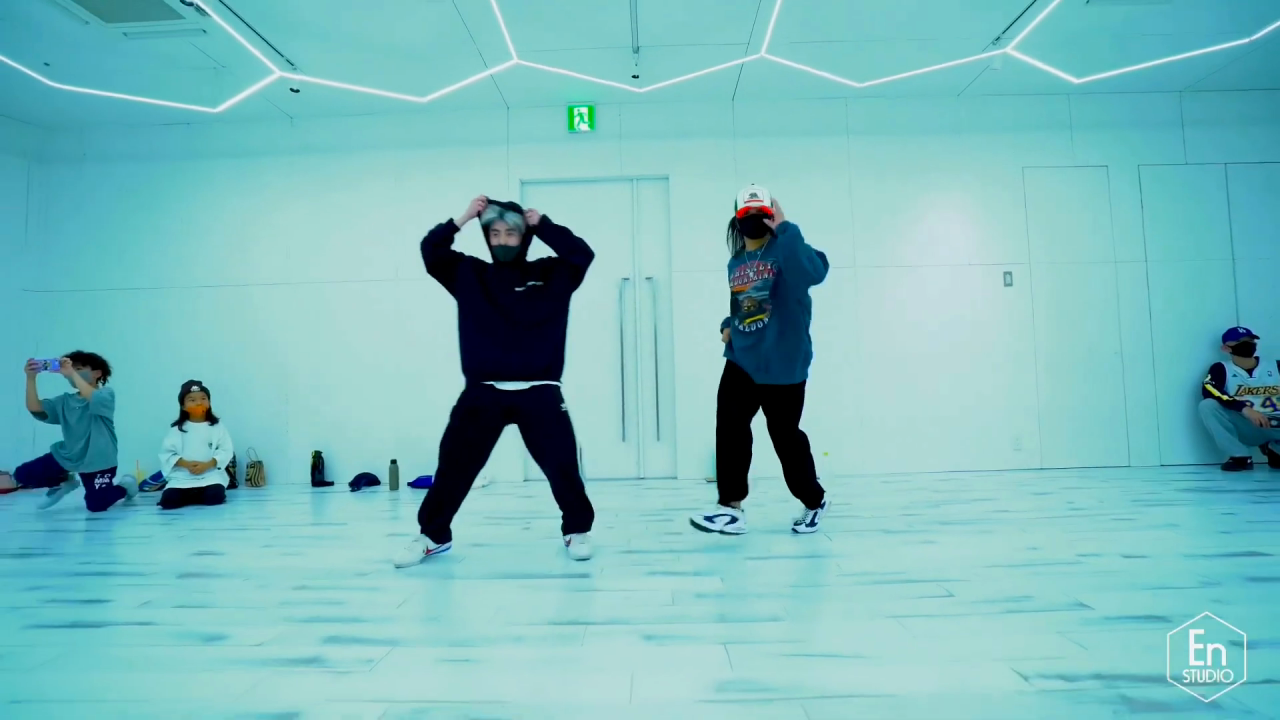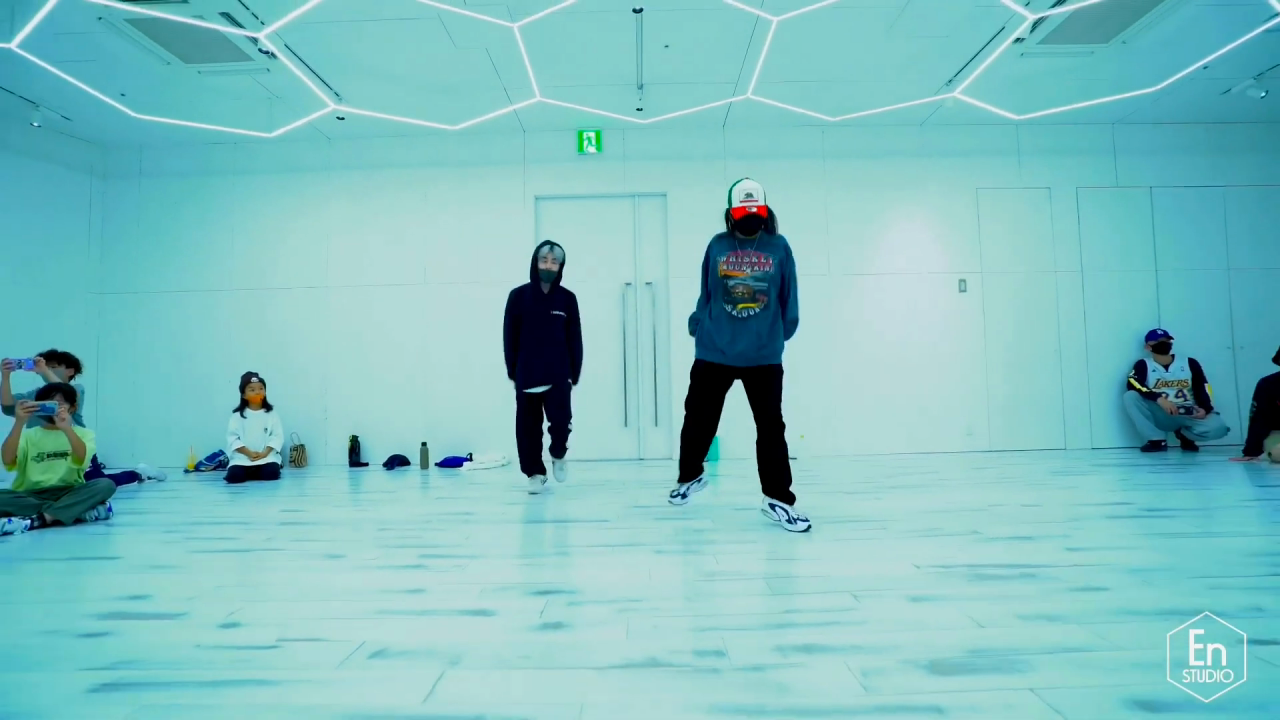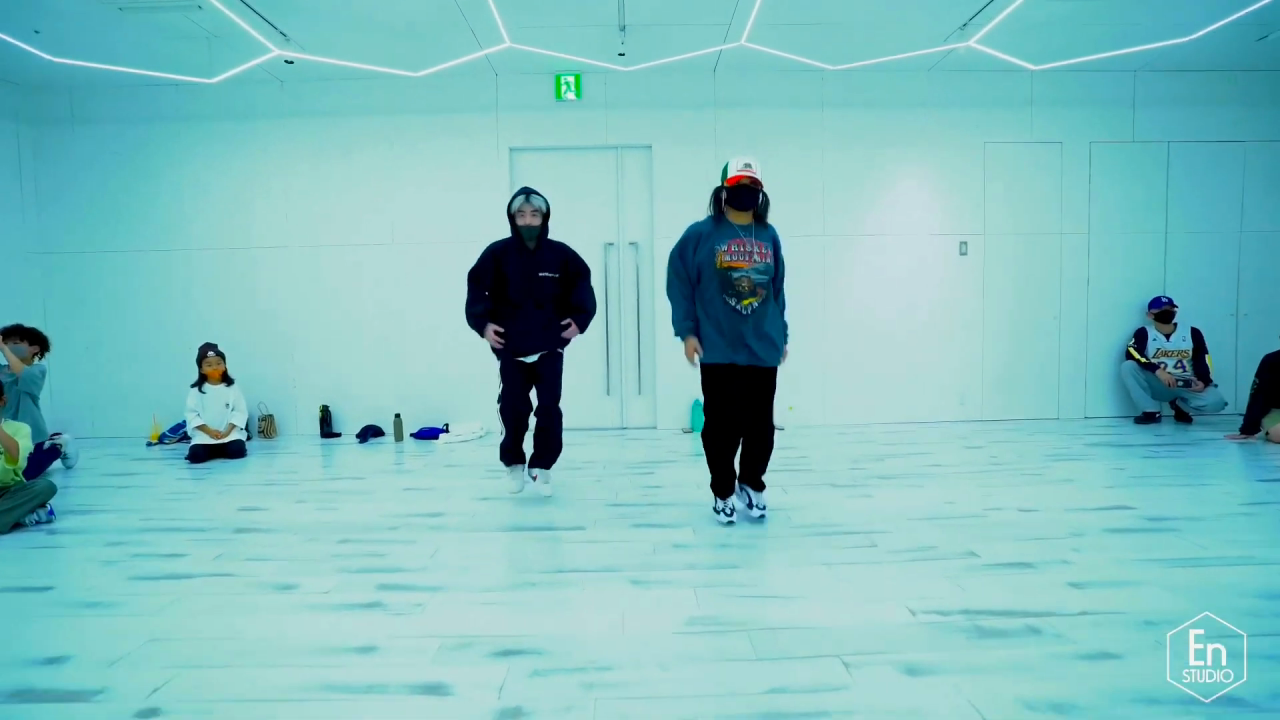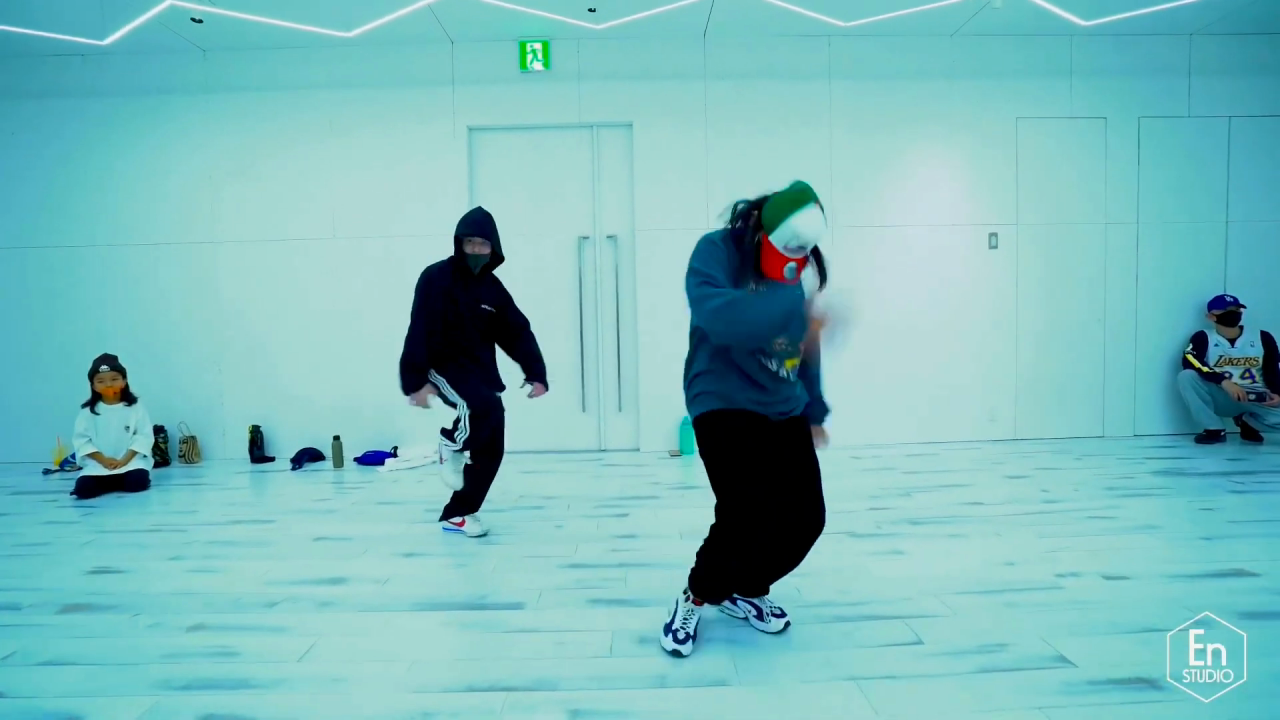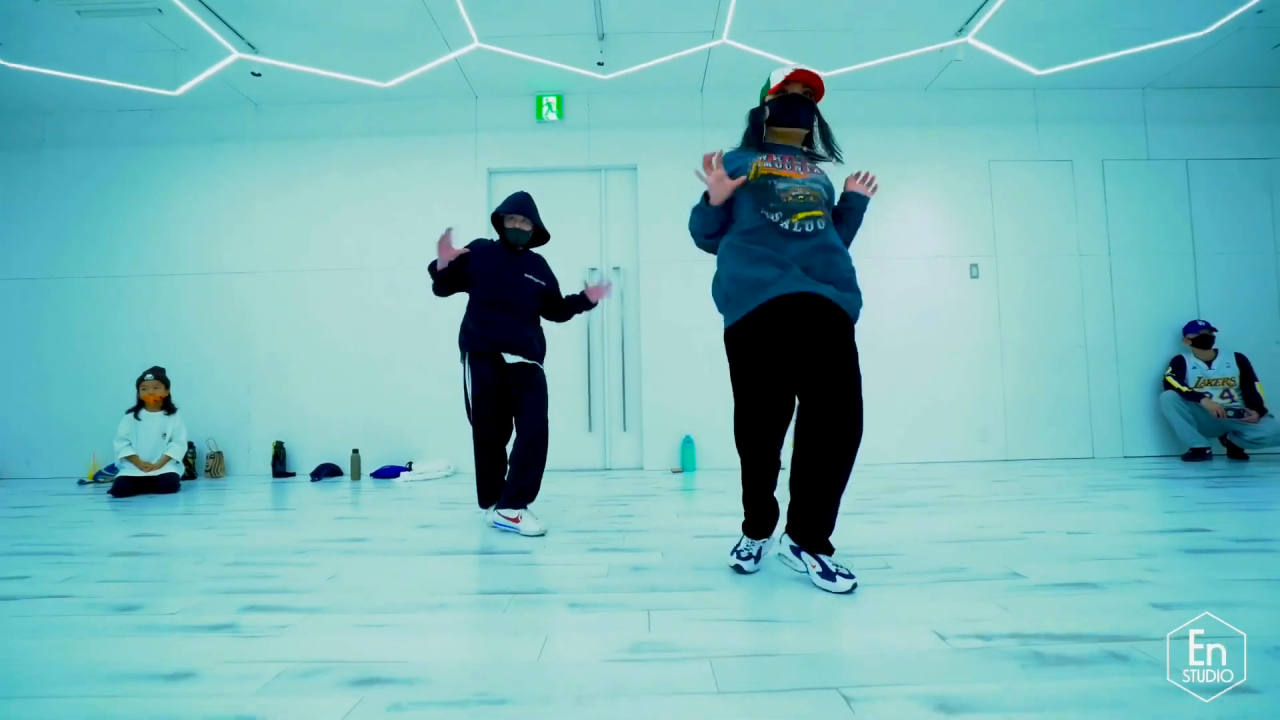
dt=1s
person 1, frame 1
left shoulder: (785, 248)
right shoulder: (735, 262)
left elbow: (814, 270)
left wrist: (785, 229)
right wrist: (730, 326)
left hip: (781, 364)
right hip: (741, 360)
left knee: (786, 435)
right knee: (731, 427)
left ankle: (813, 501)
right ankle: (731, 506)
person 1, frame 2
left shoulder: (778, 247)
right shoulder: (718, 245)
left elbow: (787, 295)
left wrist: (781, 333)
right wrist: (699, 327)
left hip: (762, 355)
right hip: (715, 352)
left knee: (770, 423)
right knee: (699, 418)
right ankle: (690, 476)
person 1, frame 3
left shoulder: (768, 235)
right shoulder: (701, 234)
right elbow: (679, 281)
left wrist: (780, 331)
right wrist: (686, 330)
left hip: (762, 347)
right hip: (718, 347)
left knee: (761, 424)
right knee: (722, 422)
left ankle: (751, 486)
right ankle: (723, 493)
person 1, frame 4
left shoulder: (789, 269)
right shoulder: (717, 252)
right elbow: (719, 313)
left wrist: (813, 410)
right wrist: (790, 314)
left hip: (786, 413)
right hip: (726, 407)
left knee: (803, 521)
right knee: (748, 522)
left ankle: (743, 591)
right ankle: (698, 596)
person 1, frame 5
left shoulder: (820, 172)
right shoulder: (741, 161)
left elbow: (837, 236)
right elbow: (710, 236)
left wrist: (853, 201)
right wrist: (715, 201)
left hip: (828, 308)
right hip: (759, 306)
left knee: (837, 426)
right knee: (759, 432)
left ankle: (807, 541)
right ankle: (757, 529)
person 2, frame 1
left shoulder: (548, 274)
right shoulder: (469, 274)
left elbow: (581, 255)
right elbow: (432, 252)
left wrist: (542, 225)
right wrist: (462, 220)
left hip: (538, 387)
right hip: (484, 389)
left knee: (561, 458)
right knee: (455, 461)
left ankle: (577, 529)
right ankle: (433, 535)
person 2, frame 2
left shoulder: (567, 299)
right shoulder: (518, 297)
left elbow: (574, 339)
right elbow: (511, 338)
left wrist: (573, 375)
right wrist: (513, 371)
left hip: (558, 378)
right hip: (527, 380)
left knee: (561, 426)
right knee: (527, 431)
left ankle: (558, 454)
right ankle: (535, 473)
person 2, frame 3
left shoulder: (559, 254)
right shoulder: (498, 253)
left elbow: (582, 285)
right elbow: (476, 288)
left wrist: (580, 318)
right wrist: (482, 322)
left hip: (549, 346)
right hip: (512, 347)
left knee: (549, 406)
right knee: (513, 406)
left ankle: (540, 466)
right ankle: (514, 462)
person 2, frame 4
left shoulder: (492, 287)
right shoulder: (438, 278)
left elbow: (517, 332)
right elbow: (420, 333)
left wrist: (536, 372)
right wrist: (414, 383)
left hip: (481, 376)
right hip: (444, 369)
left knee: (489, 452)
right knee: (484, 408)
left ankle: (458, 514)
right ankle: (452, 445)
person 2, frame 5
left shoulder: (538, 265)
right shoulder: (481, 252)
left elbow: (556, 309)
right elbow: (446, 287)
left wrist: (585, 299)
right wrist: (443, 266)
left hip: (526, 360)
right hip: (484, 358)
left knee: (533, 430)
right knee: (489, 434)
left ankle: (511, 507)
right ankle: (493, 503)
